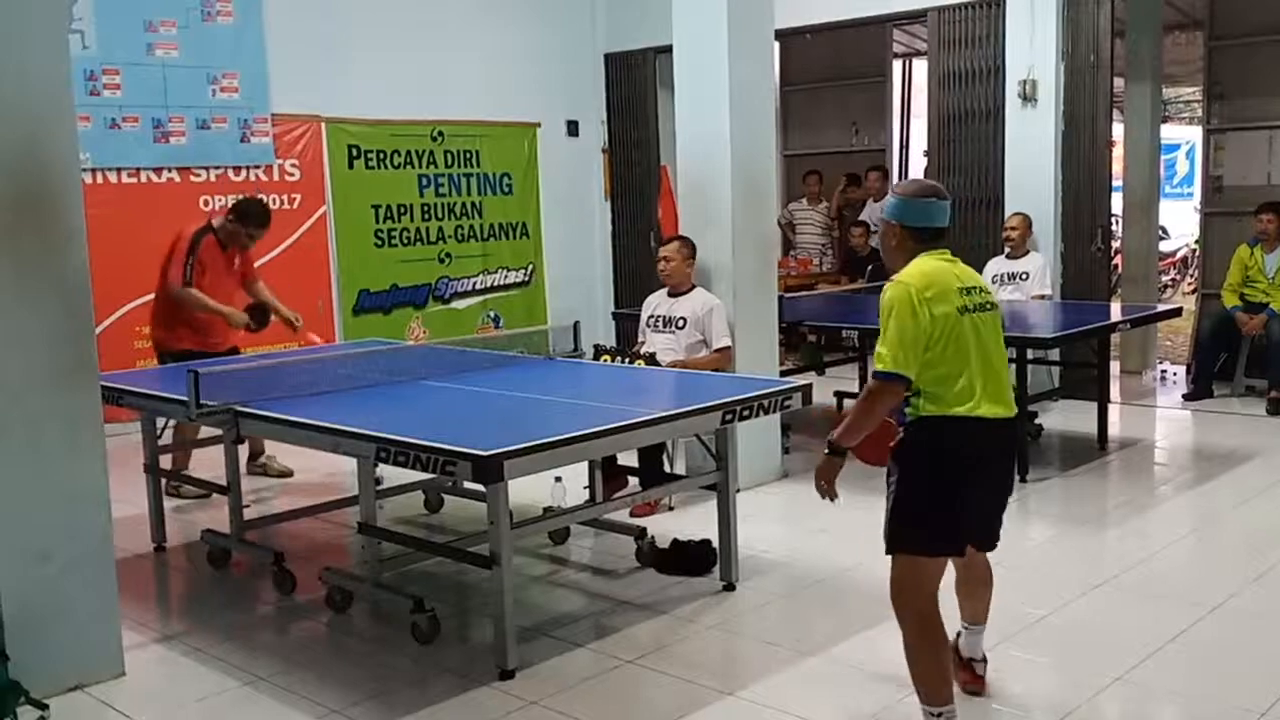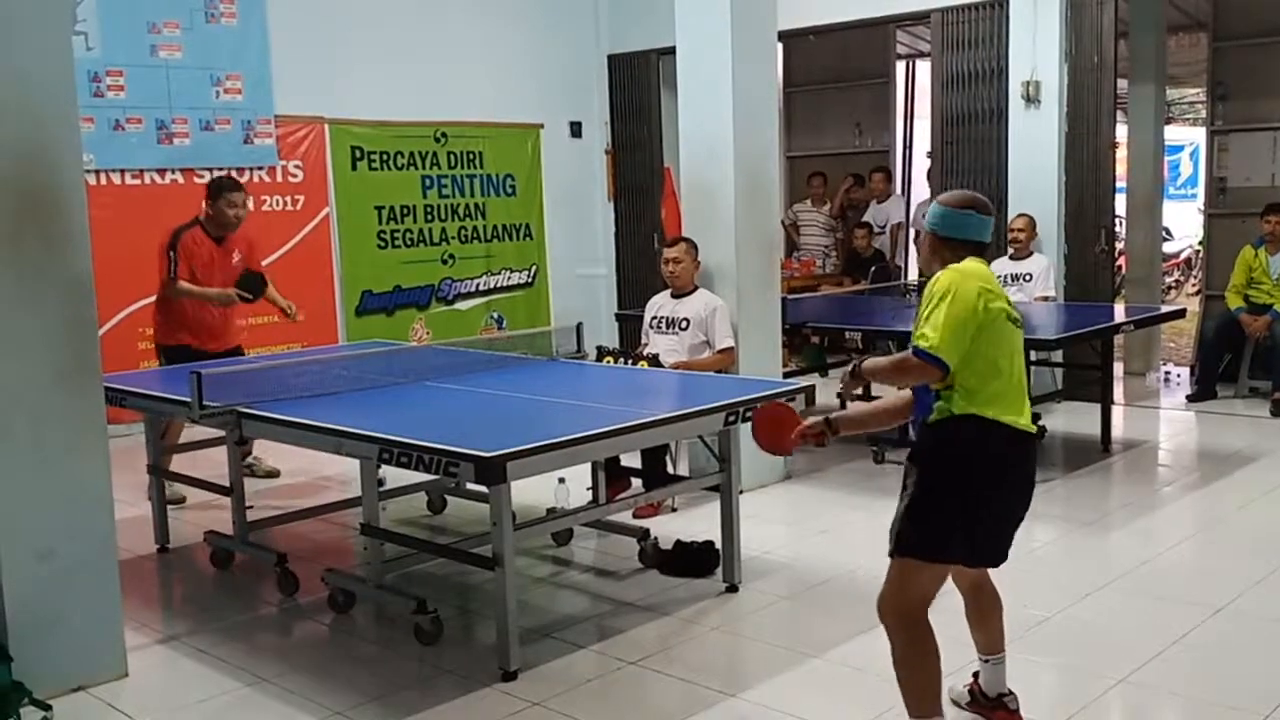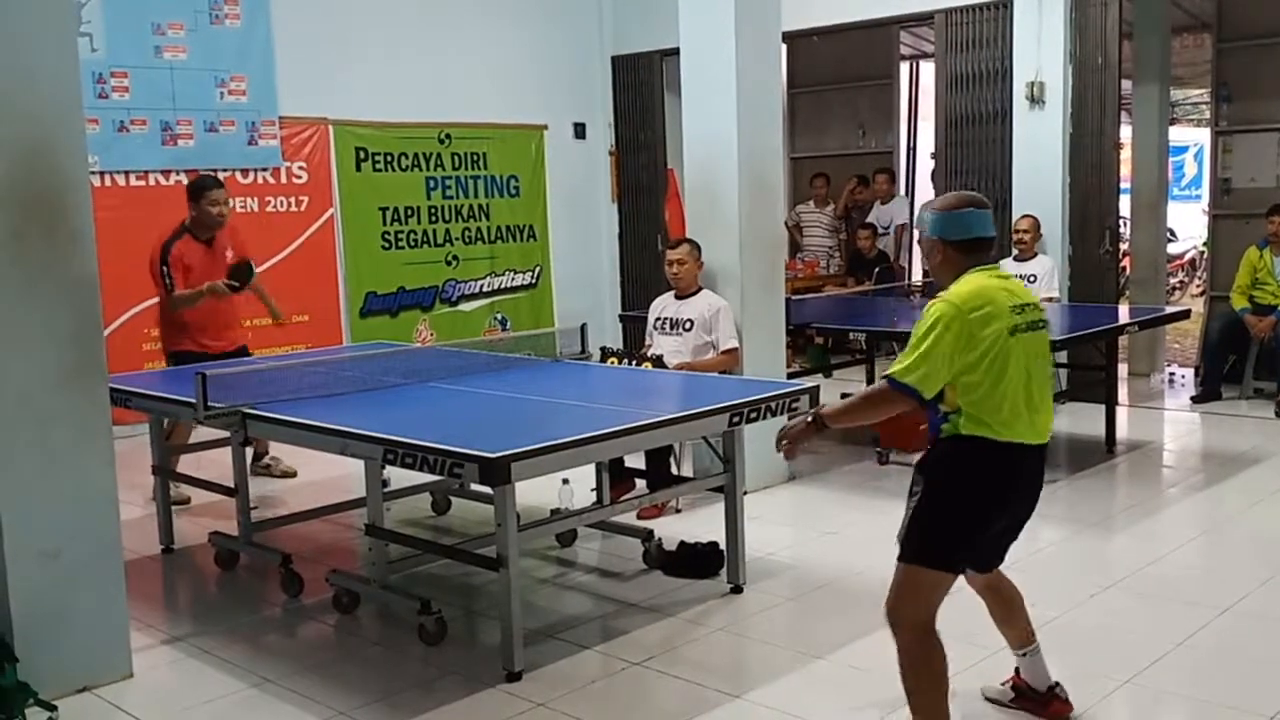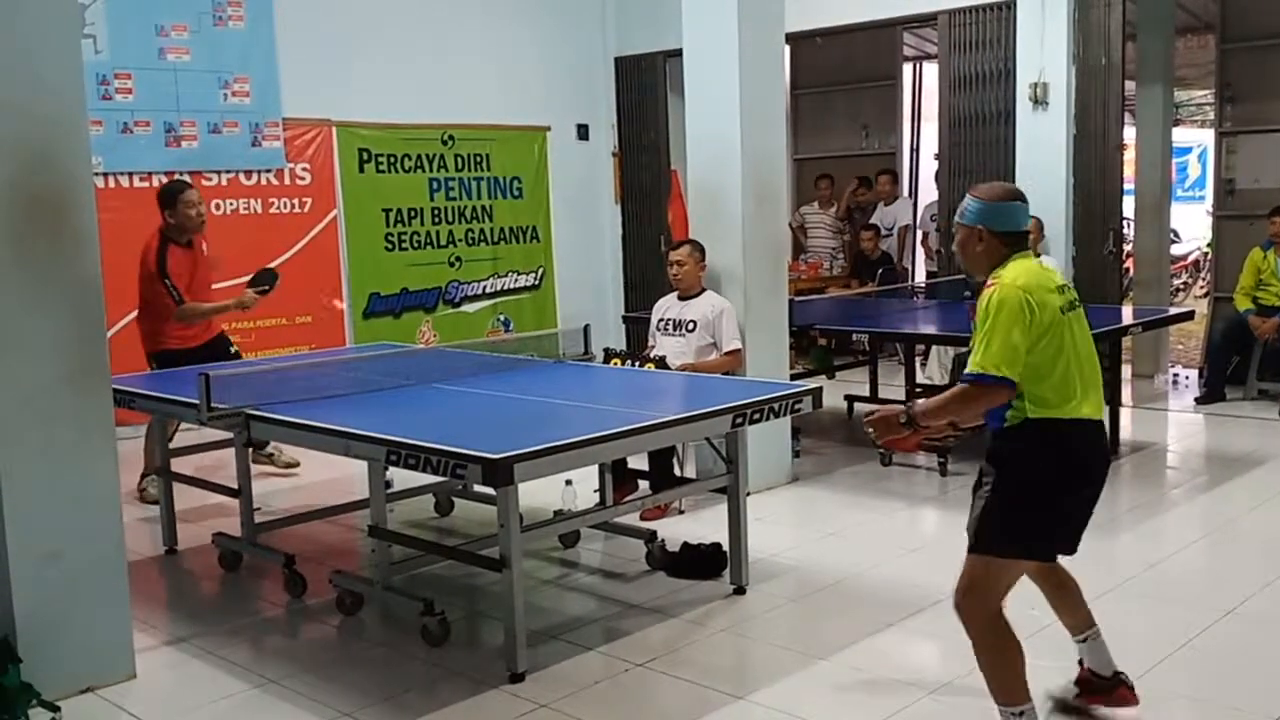
dt=1s
person 1, frame 1
left shoulder: (908, 286)
right shoulder: (973, 282)
left elbow: (891, 385)
left wrist: (837, 446)
right wrist: (916, 432)
left hip: (944, 446)
right hip: (996, 438)
left knee: (912, 597)
right knee: (971, 550)
right ankle: (970, 656)
person 1, frame 2
left shoulder: (956, 281)
right shoulder: (986, 288)
left elbow: (923, 368)
right elbow: (920, 398)
left wrist: (862, 368)
right wrist: (832, 423)
left hip: (965, 452)
right hip: (1012, 455)
left knee: (902, 606)
right knee: (969, 570)
person 1, frame 3
left shoulder: (958, 304)
right shoulder: (1022, 296)
left elbow: (899, 393)
left wrist: (815, 421)
right wrist: (942, 414)
left hip: (974, 463)
right hip: (1024, 463)
left knee: (909, 612)
right knee: (982, 570)
person 1, frame 4
left shoulder: (1008, 289)
right shoulder: (1045, 279)
left elbow: (990, 389)
left wrist: (910, 415)
right wrist: (952, 418)
left hip: (1041, 450)
right hip: (1081, 444)
left knee: (976, 599)
right knee: (1037, 560)
right ankle: (1103, 674)
person 2, frame 1
left shoulder: (238, 246)
right shoulder: (194, 241)
left elbow: (252, 282)
right elbow: (178, 290)
left wrist: (281, 310)
right wrist: (226, 313)
left hip: (219, 340)
right hip: (178, 339)
left ankle: (257, 458)
right ankle: (176, 477)
person 2, frame 2
left shoulder: (241, 241)
right shoulder: (183, 238)
right elbow: (171, 286)
left wrist: (280, 302)
right wrist: (212, 294)
left hip: (223, 339)
right hip: (179, 338)
left ankle: (245, 458)
person 2, frame 3
left shoulder: (228, 235)
right shoulder: (170, 248)
right elbow: (172, 303)
left wrist: (269, 303)
right wrist: (205, 291)
left hip: (229, 339)
right hip: (187, 344)
left ankle: (261, 458)
person 2, frame 4
left shoulder: (193, 233)
right shoulder: (160, 257)
right elbow: (182, 312)
right wrist: (234, 304)
left hip: (206, 332)
right hip: (169, 343)
left ankle: (262, 447)
right ankle: (150, 476)
person 3, frame 1
left shoulder: (708, 304)
right shoulder: (652, 301)
left elbow: (724, 358)
left wrist: (686, 364)
left ankle: (652, 488)
right ankle: (611, 475)
person 3, frame 2
left shoulder: (711, 304)
right shoulder: (655, 303)
left elbow: (727, 357)
left wrist: (689, 366)
left ankle: (655, 489)
right ankle: (614, 476)
person 3, frame 3
left shoulder: (714, 305)
right shoulder: (659, 304)
left elbow: (732, 359)
left wrist: (692, 366)
left ankle: (659, 490)
right ankle: (618, 477)
person 3, frame 4
left shoulder: (717, 307)
right shoulder: (662, 305)
left elbow: (735, 360)
left wrist: (695, 367)
left ankle: (663, 492)
right ankle: (621, 479)
person 4, frame 1
right shoulder: (1245, 250)
right elbow: (1229, 289)
right wrist: (1238, 314)
right hip: (1247, 306)
right knee: (1207, 326)
right ankle: (1203, 385)
person 4, frame 2
right shoulder: (1249, 252)
right elbow: (1234, 290)
right wrist: (1242, 315)
right hip: (1252, 307)
right knee: (1211, 328)
right ankle: (1206, 386)
person 4, frame 3
right shoulder: (1254, 252)
right elbow: (1239, 291)
right wrist: (1247, 316)
right hip: (1256, 308)
right knee: (1216, 327)
right ankle: (1211, 387)
person 4, frame 4
right shoulder: (1258, 253)
right elbow: (1242, 293)
right wrist: (1251, 317)
right hip: (1260, 310)
right knee: (1220, 330)
right ankle: (1214, 388)
